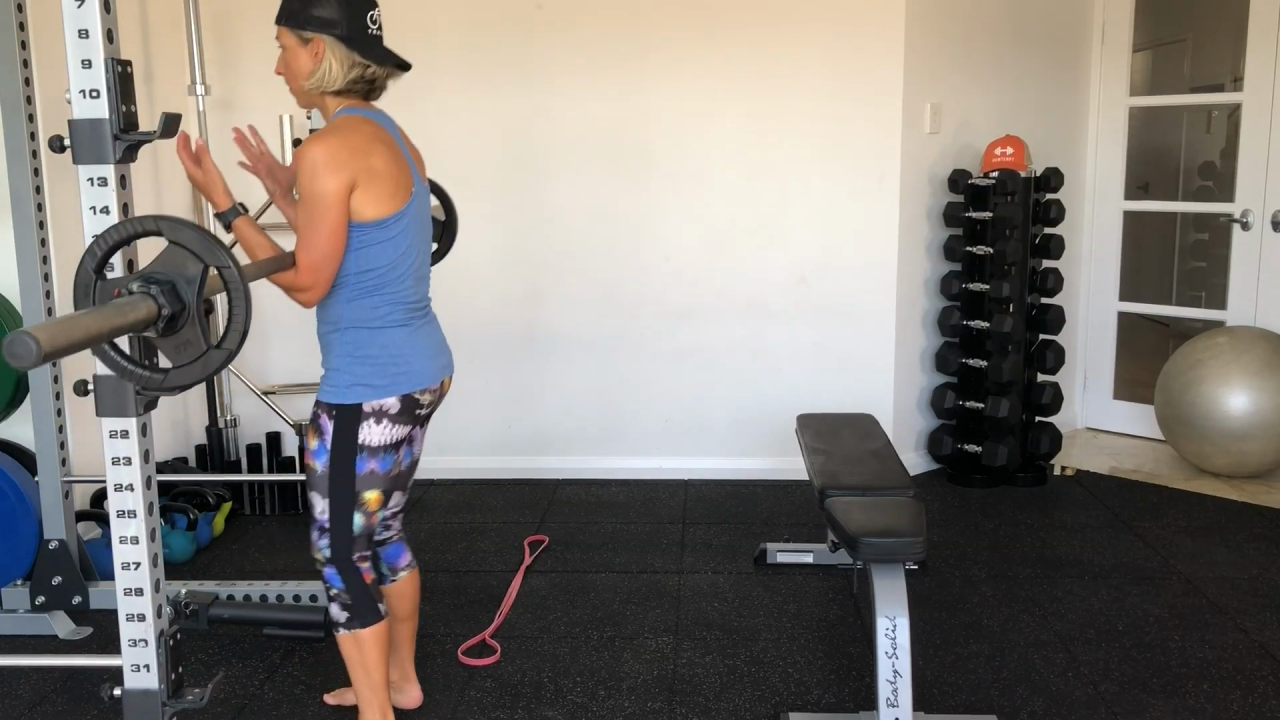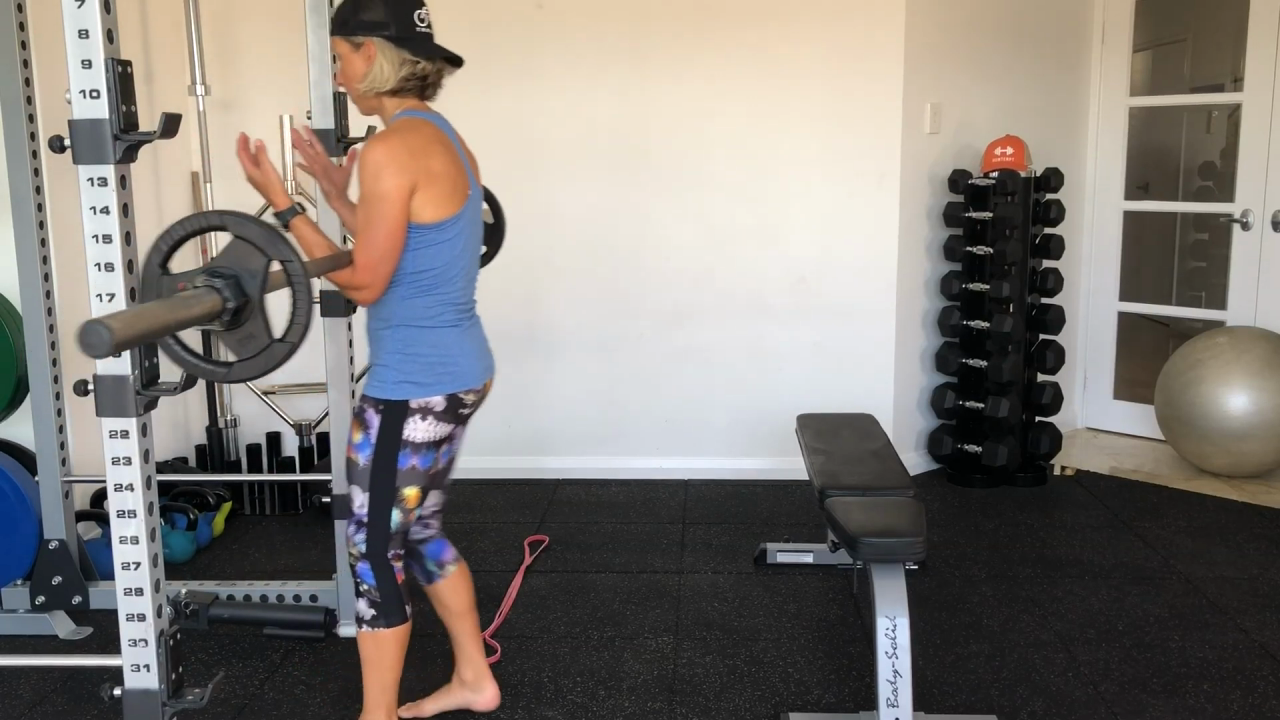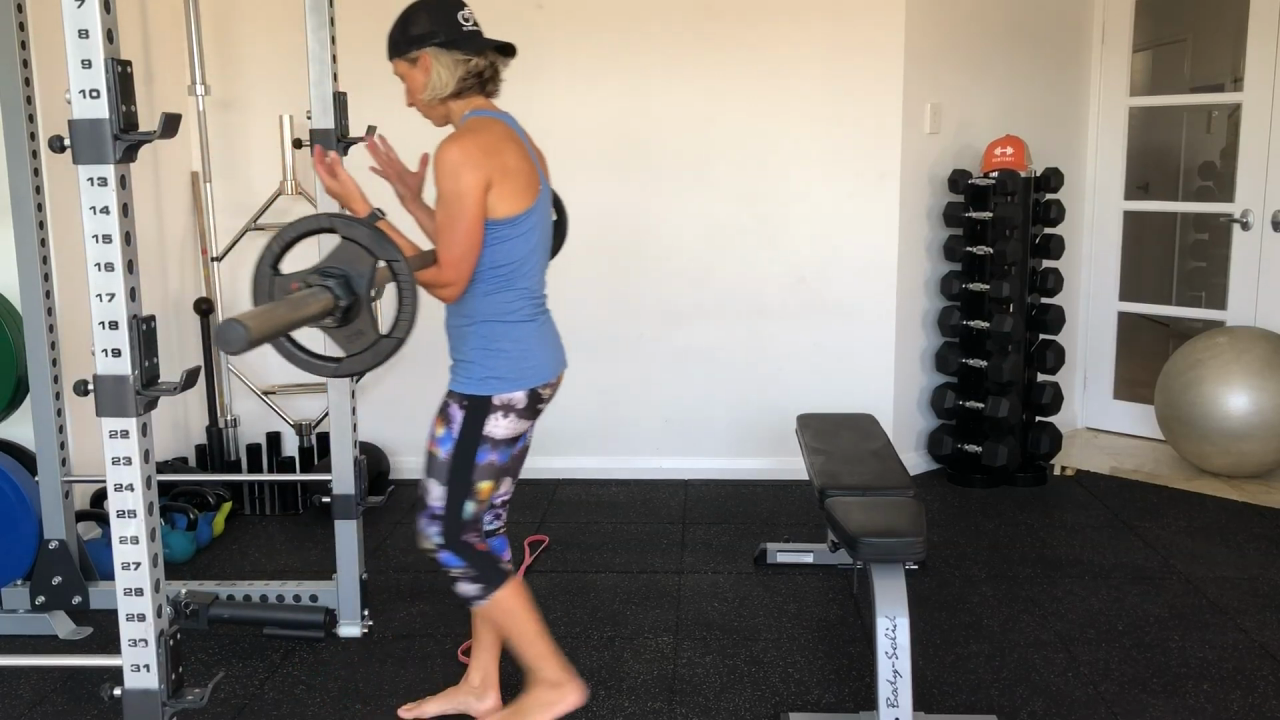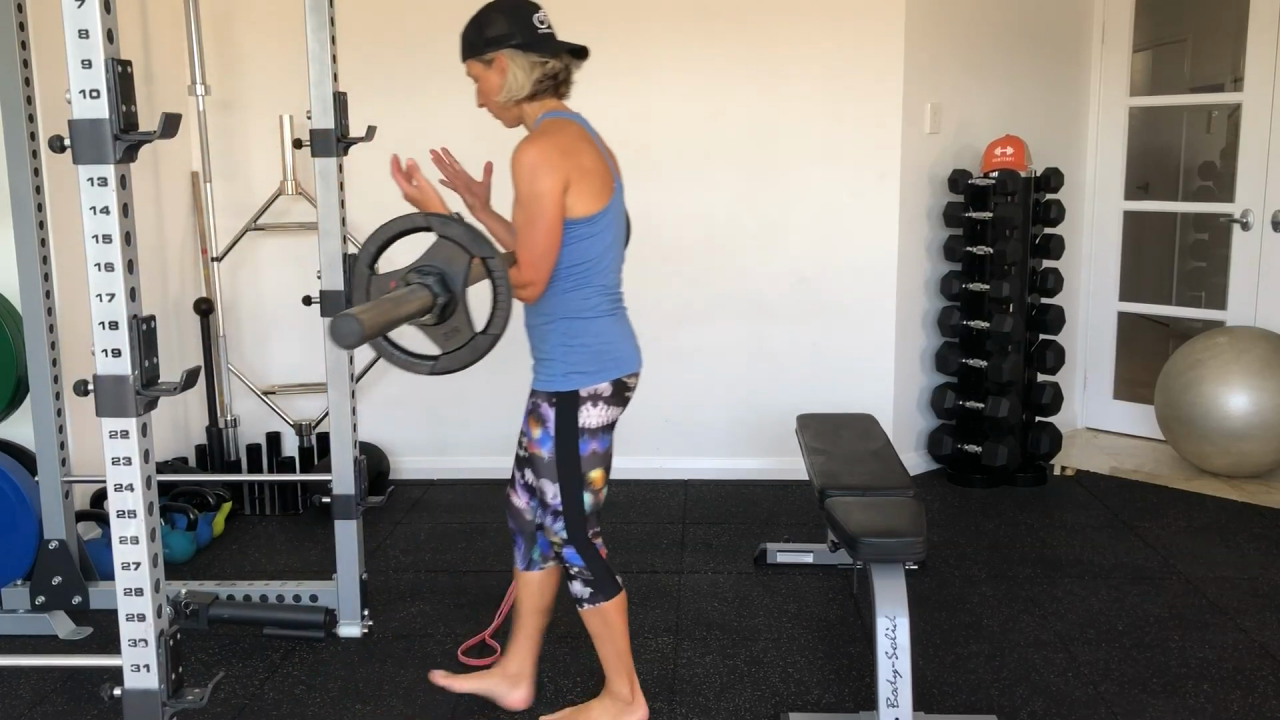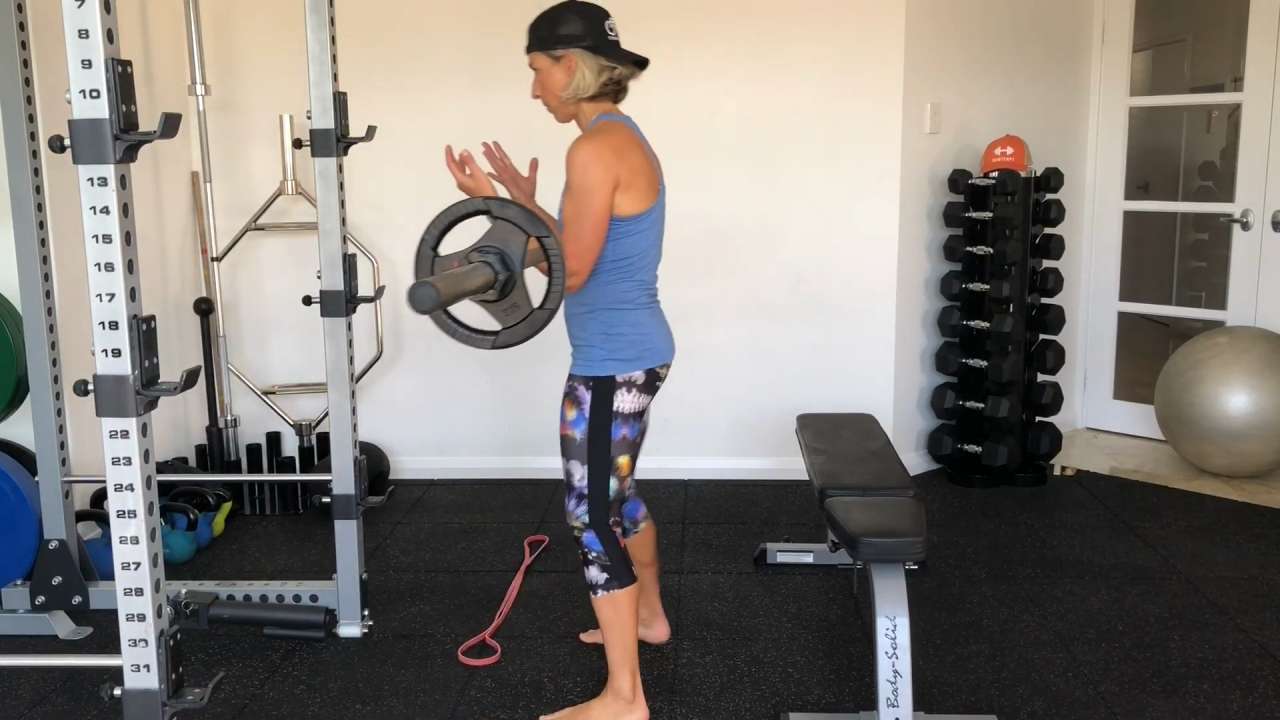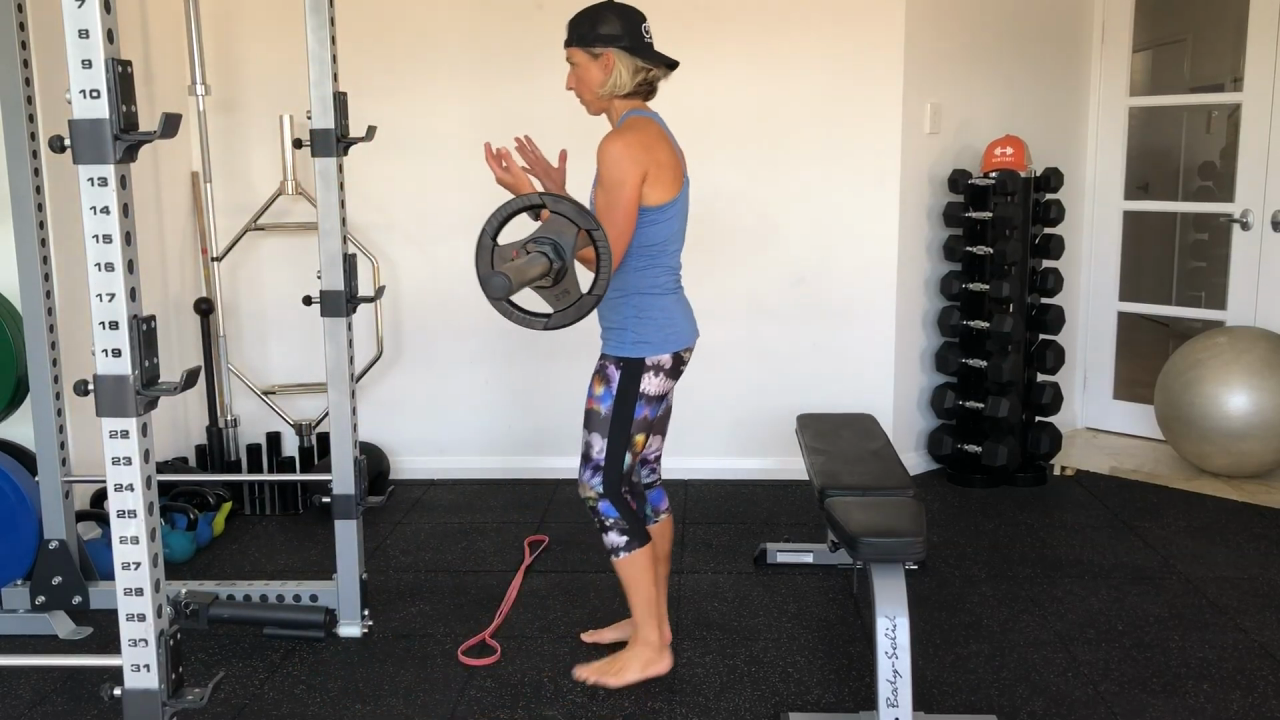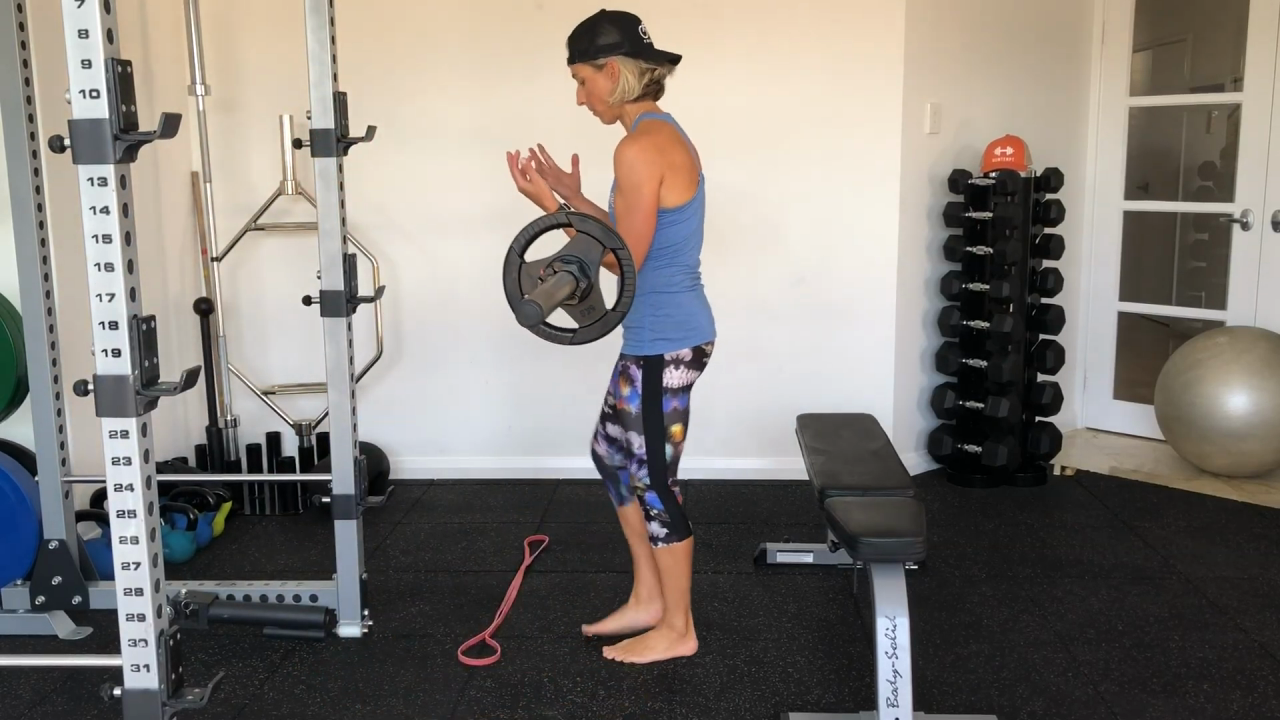
dt=0.4s
person 1, frame 1
left shoulder: (329, 150)
right shoulder: (388, 137)
left elbow: (309, 285)
left wrist: (223, 204)
right wrist: (284, 195)
left hip: (369, 385)
right hip: (420, 370)
left knee: (341, 555)
right knee: (379, 532)
person 1, frame 2
left shoulder: (390, 151)
right shoulder: (442, 139)
left elbow: (365, 282)
left wrist: (281, 203)
right wrist: (337, 195)
left hip: (414, 383)
right hip: (458, 369)
left knee: (376, 552)
right knee: (416, 530)
person 1, frame 3
left shoulder: (464, 149)
right shoulder: (509, 136)
left elbow: (448, 279)
left wrist: (360, 209)
right wrist: (409, 197)
left hip: (494, 378)
right hip: (526, 363)
left knee: (447, 535)
right knee: (479, 525)
person 1, frame 4
left shoulder: (541, 150)
right shoulder: (577, 137)
left elbow: (528, 281)
left wrist: (439, 215)
right wrist: (480, 210)
left hip: (579, 372)
right hip: (584, 363)
left knee: (570, 533)
right knee: (530, 512)
person 1, frame 5
left shoulder: (595, 148)
right shoulder: (621, 138)
left elbow: (573, 271)
left wrist: (491, 205)
right wrist: (524, 202)
left hip: (613, 360)
right hip: (626, 350)
left knee: (592, 517)
right knee: (611, 493)
right ankle: (647, 616)
person 1, frame 6
left shoulder: (625, 143)
right shoulder: (647, 135)
left elbow: (602, 257)
left wrist: (529, 198)
right wrist: (556, 192)
left hip: (639, 344)
right hip: (656, 336)
left knee: (603, 487)
right knee: (640, 478)
left ankle: (649, 647)
right ankle: (651, 618)
person 1, frame 7
left shoulder: (640, 147)
right shoulder: (662, 135)
left elbow: (626, 258)
left wrist: (548, 206)
right wrist: (573, 196)
left hip: (662, 339)
right hip: (665, 332)
left knee: (652, 480)
right knee: (614, 455)
left ankle: (677, 630)
right ankle: (647, 599)
